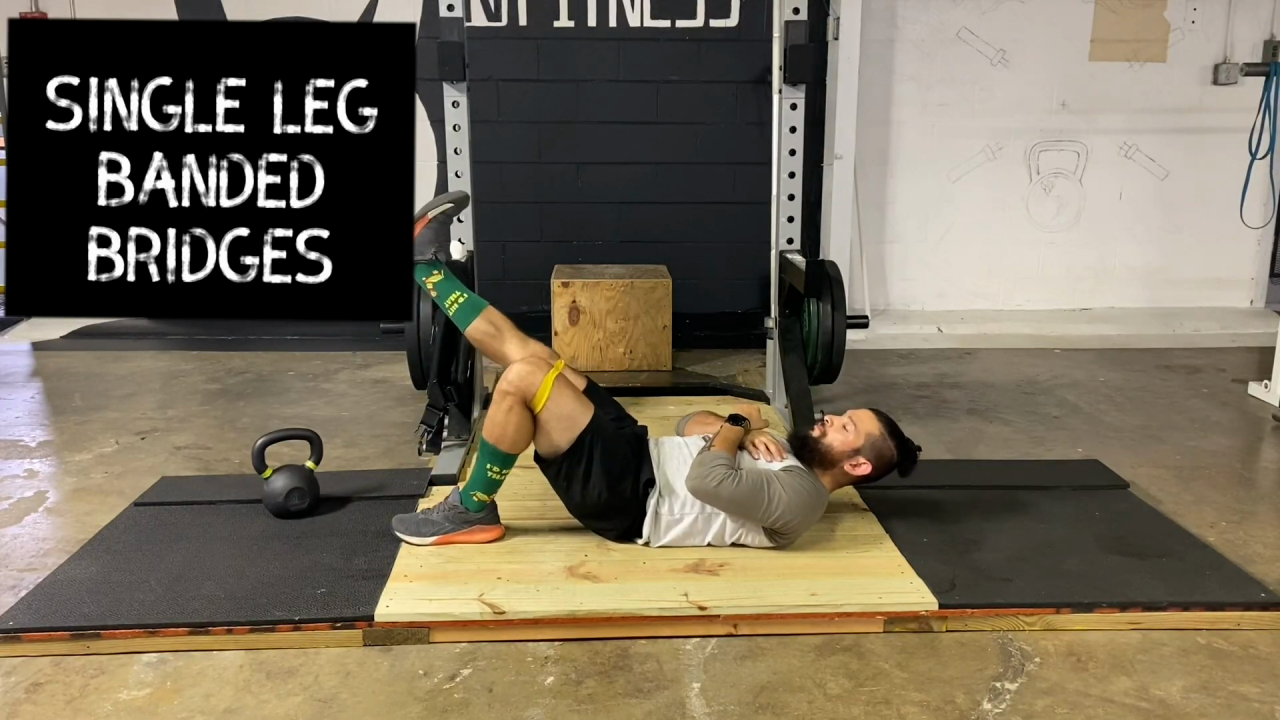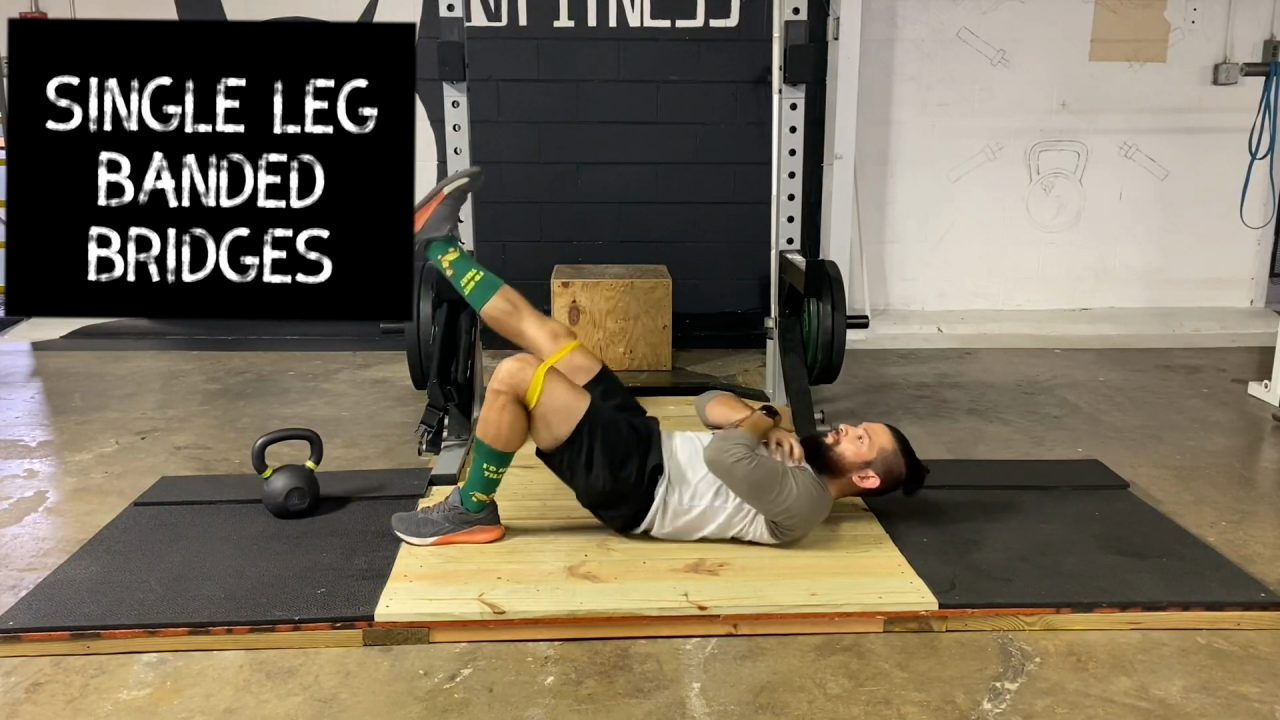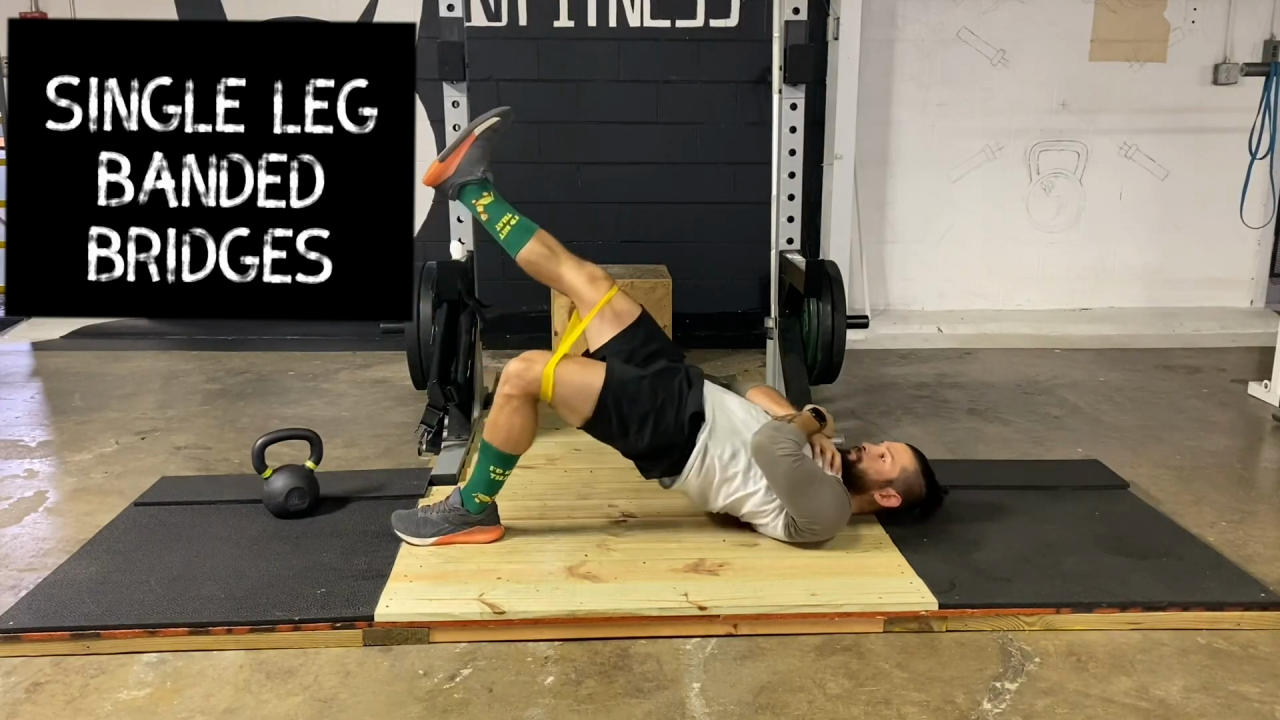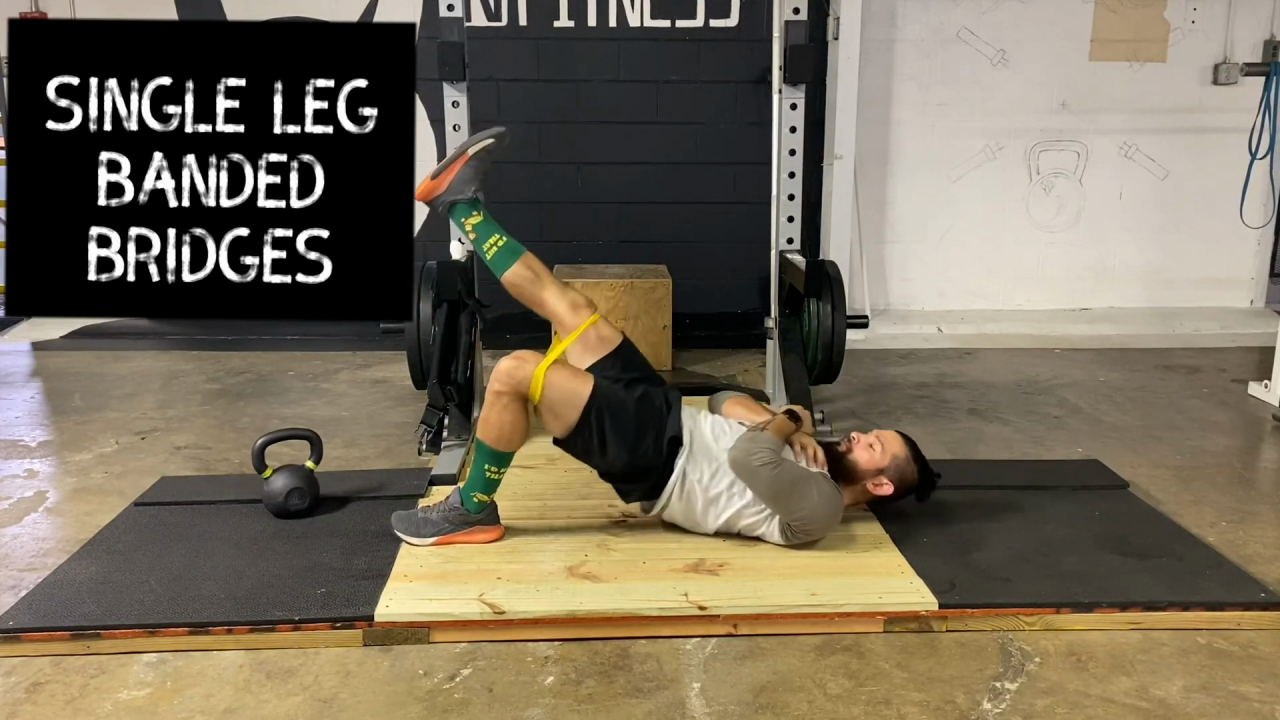
dt=0.4s
person 1, frame 1
left shoulder: (797, 498)
right shoulder: (785, 454)
left elbow: (705, 480)
right elbow: (691, 424)
left wrist: (738, 423)
right wrist: (746, 429)
left hip: (626, 497)
right hip: (638, 453)
left knee: (522, 377)
right knee: (528, 353)
left ankle: (472, 511)
right ankle: (430, 269)
person 1, frame 2
left shoulder: (801, 501)
right shoulder: (794, 458)
left elbow: (723, 456)
right elbow: (709, 400)
left wrist: (767, 420)
right wrist: (769, 422)
left hip: (633, 483)
right hip: (645, 443)
left knee: (513, 376)
right knee: (547, 334)
left ankle: (471, 511)
right ankle: (440, 244)
person 1, frame 3
left shoulder: (823, 510)
right shoulder: (820, 463)
left elbow: (769, 445)
right elbow: (751, 392)
left wrist: (811, 422)
right wrist: (809, 423)
left hip: (674, 428)
right hip: (683, 395)
left knee: (523, 374)
right knee: (585, 279)
left ankle: (473, 511)
right ankle: (472, 186)
person 1, frame 4
left shoulder: (817, 507)
right shoulder: (815, 466)
left elbow: (747, 457)
right elbow: (726, 402)
left wrist: (789, 422)
right wrist: (789, 423)
left hip: (652, 455)
right hip: (666, 419)
left knee: (514, 371)
right knee: (565, 303)
left ankle: (472, 510)
right ankle: (462, 202)
